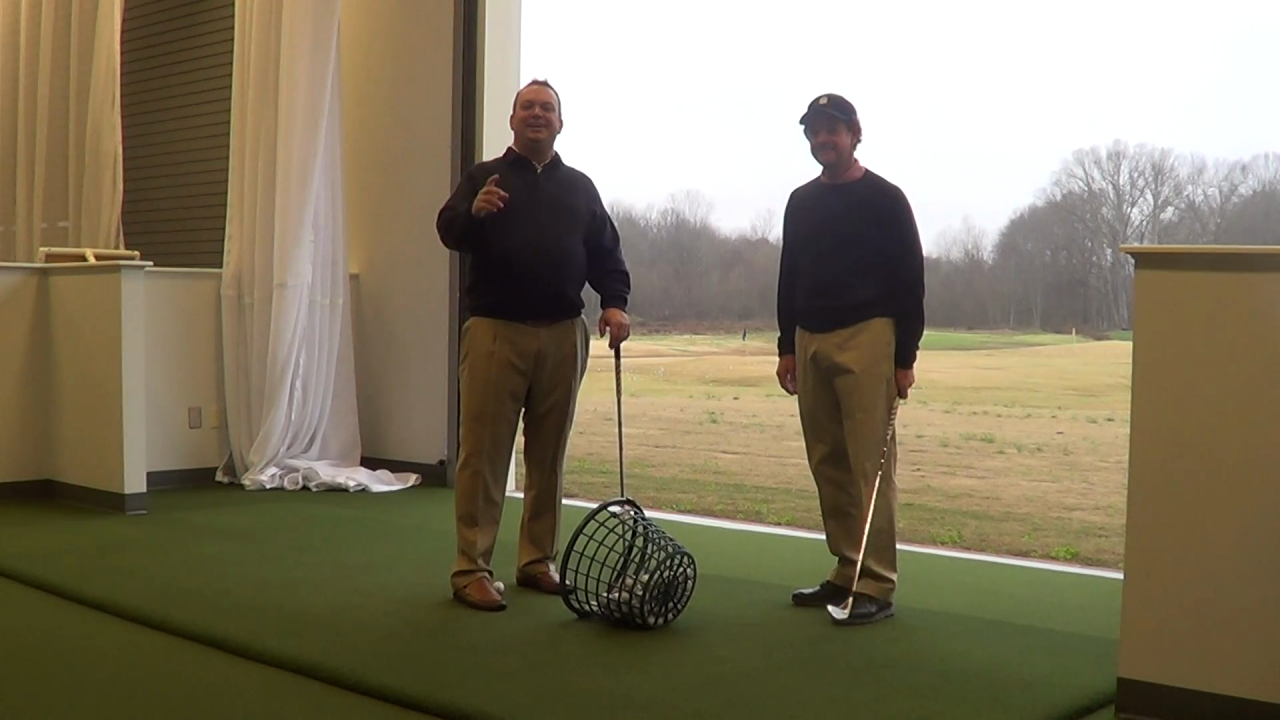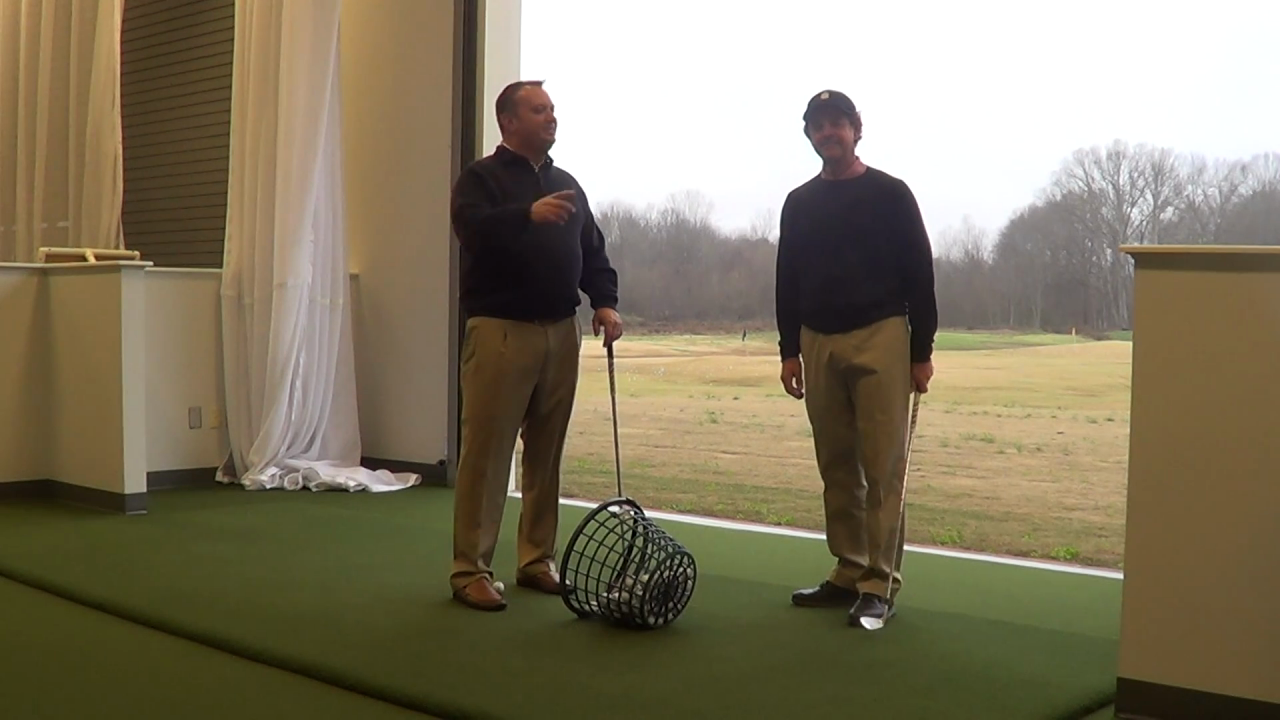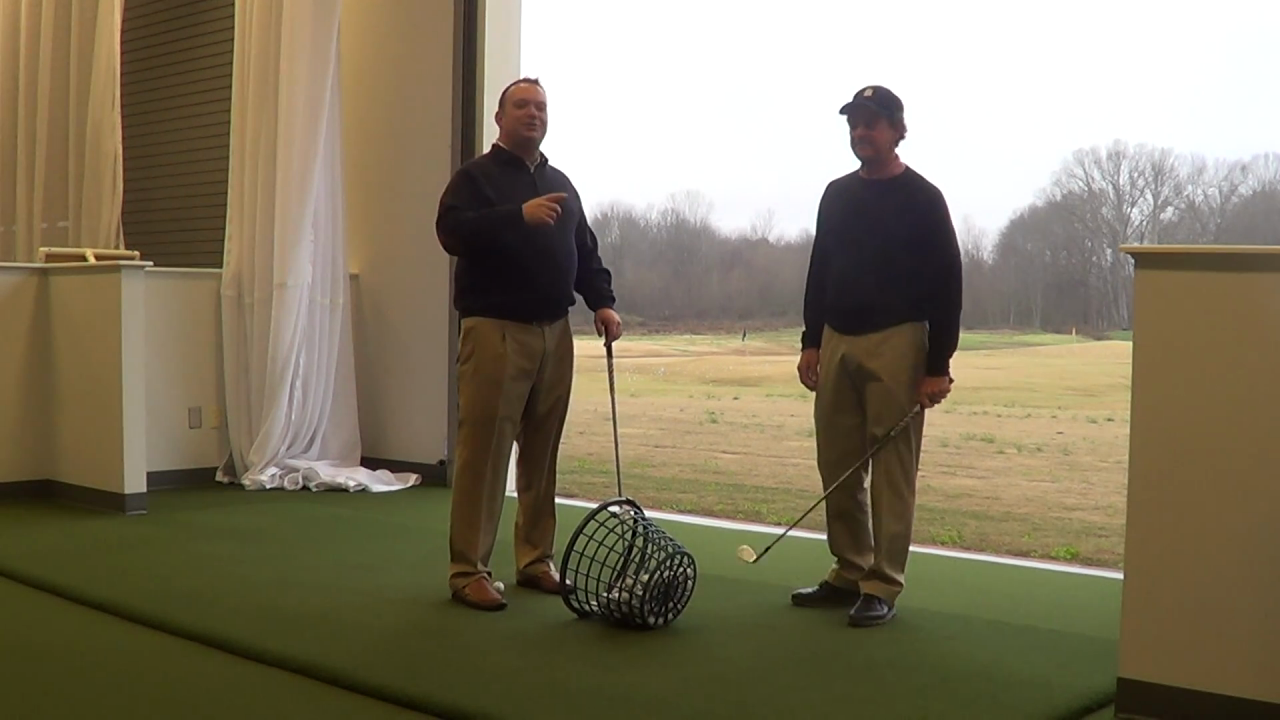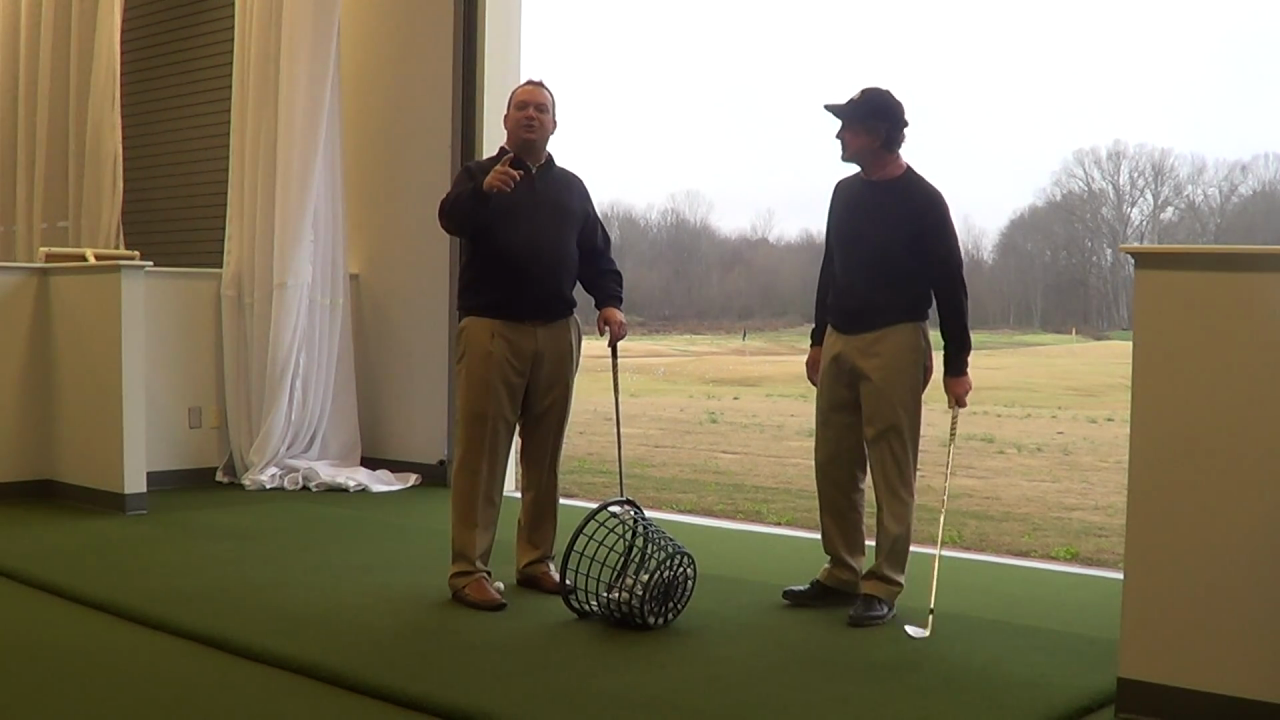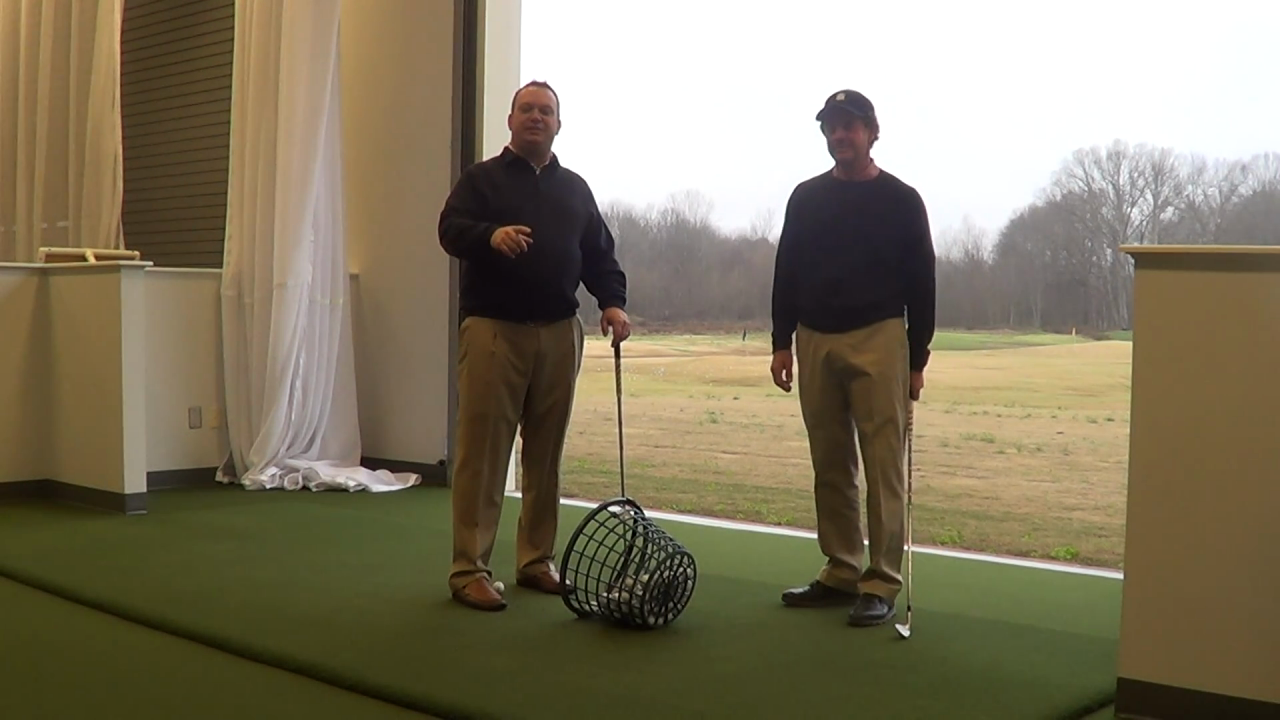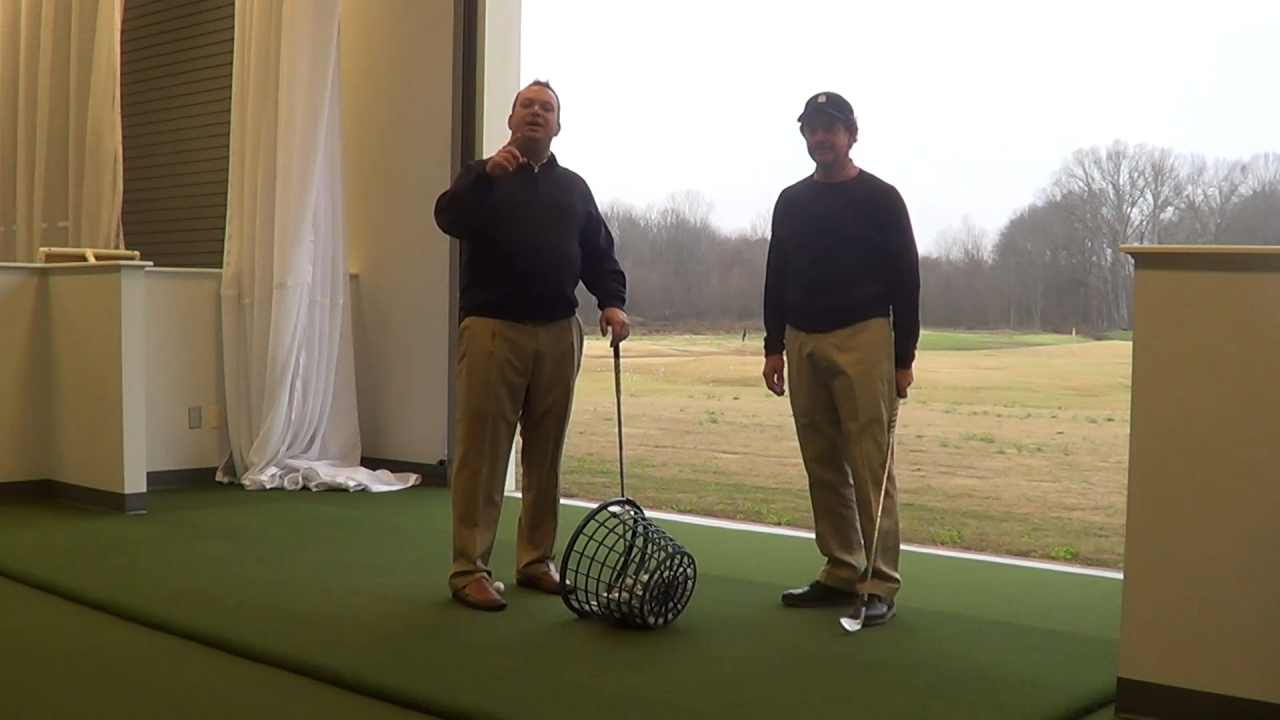
dt=0.7s
person 1, frame 1
left shoulder: (885, 199)
right shoulder: (801, 202)
left elbow: (909, 281)
left wrist: (905, 357)
right wrist: (787, 345)
left hip: (866, 339)
right hip: (812, 342)
left knee: (870, 463)
right knee: (828, 465)
left ankle: (876, 585)
right ankle: (847, 571)
person 1, frame 2
left shoulder: (890, 194)
right shoulder: (799, 203)
left elbow: (919, 275)
right elbow: (787, 281)
left wrist: (922, 349)
right wrist: (789, 349)
left hip: (880, 339)
right hip: (820, 344)
left knee: (883, 465)
right knee: (836, 466)
left ankle: (880, 582)
right ankle: (848, 572)
person 1, frame 3
left shoulder: (923, 199)
right shoulder: (836, 194)
left elbow: (946, 285)
right elbow: (819, 272)
left wrist: (938, 365)
right wrist: (811, 340)
left hip: (896, 344)
right hip: (838, 343)
left knee: (893, 469)
right knee: (836, 466)
left ankle: (882, 585)
right ankle: (849, 572)
person 1, frame 4
left shoulder: (922, 201)
right shoulder: (845, 192)
left elbow: (949, 284)
left wrist: (956, 365)
right wrist: (819, 336)
left hip: (894, 344)
right hip: (840, 343)
left knee: (891, 468)
right knee: (833, 464)
left ankle: (882, 584)
right ankle: (842, 572)
person 1, frame 5
left shoulder: (901, 199)
right shoulder: (806, 197)
left elbow: (921, 283)
right elbow: (787, 273)
left wrist: (917, 359)
right wrist: (782, 341)
left hip: (878, 341)
right hip: (816, 342)
left knee: (883, 465)
right knee: (830, 465)
left ankle: (881, 582)
right ankle: (842, 572)
person 1, frame 6
left shoulder: (880, 199)
right shoulder: (791, 201)
left elbow: (905, 281)
right elbow: (777, 279)
left wrist: (903, 357)
right wrist: (774, 346)
left hip: (862, 340)
right hip: (804, 343)
left knee: (870, 462)
right knee: (823, 464)
left ankle: (879, 581)
right ankle: (840, 571)
person 2, frame 1
left shoulder: (579, 186)
right shoulder: (483, 177)
left elbow: (606, 250)
right elbow: (449, 229)
left wrist: (615, 302)
right wrist: (473, 211)
left hip: (563, 335)
right hip: (495, 332)
left knee: (548, 454)
right knee: (484, 452)
left ankle: (538, 560)
right ankle: (471, 568)
person 2, frame 2
left shoulder: (566, 184)
right shoulder: (482, 176)
left elbow: (592, 250)
right elbow: (470, 229)
left wrist: (605, 301)
right wrist: (527, 213)
left hip: (560, 332)
right hip: (499, 331)
left knee: (547, 453)
right knee: (486, 451)
left ankle: (537, 559)
right ankle: (470, 569)
person 2, frame 3
left shoulder: (560, 184)
right shoulder: (476, 175)
left elbow: (585, 250)
right elbow: (453, 234)
left wrist: (602, 302)
right wrist: (517, 215)
left hip: (554, 332)
right hip: (494, 331)
left knee: (542, 452)
right knee: (484, 450)
left ankle: (536, 559)
right ankle: (469, 570)
person 2, frame 4
left shoulder: (571, 186)
right shoulder: (477, 175)
left elbow: (596, 252)
right elbow: (451, 218)
left wrist: (609, 301)
right wrist: (485, 189)
left hip: (557, 332)
right hip: (491, 330)
left knee: (545, 452)
right knee: (481, 452)
left ankle: (536, 559)
right ankle: (468, 569)
person 2, frame 5
left shoulder: (575, 188)
right shoulder: (481, 177)
left elbow: (600, 253)
right elbow: (451, 231)
left wrist: (613, 301)
right wrist: (491, 235)
left hip: (559, 333)
right hip: (492, 330)
left knee: (546, 453)
right knee: (483, 451)
left ankle: (536, 559)
right ankle: (469, 570)
person 2, frame 6
left shoulder: (575, 187)
right shoulder: (482, 174)
left elbow: (600, 252)
right elbow: (449, 217)
left wrist: (612, 301)
right wrist: (487, 175)
left hip: (559, 333)
right hip: (492, 330)
left knee: (546, 453)
right knee: (482, 451)
left ankle: (537, 559)
right ankle: (469, 569)
